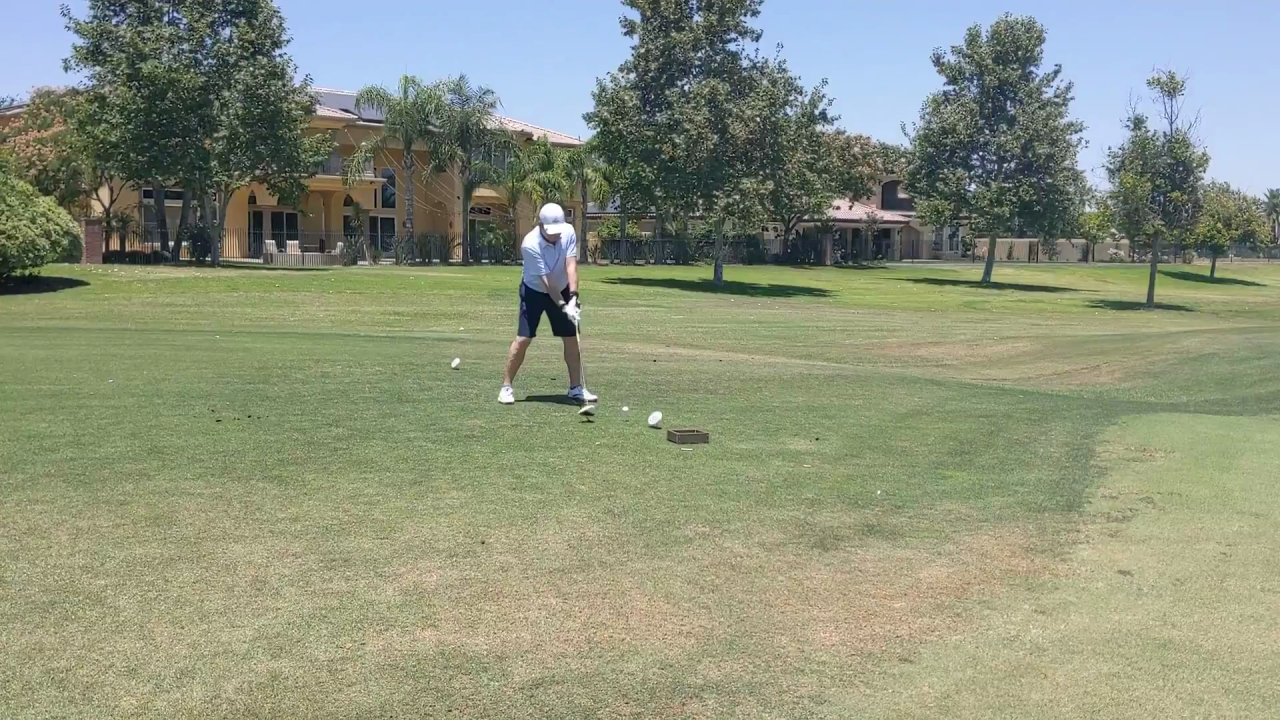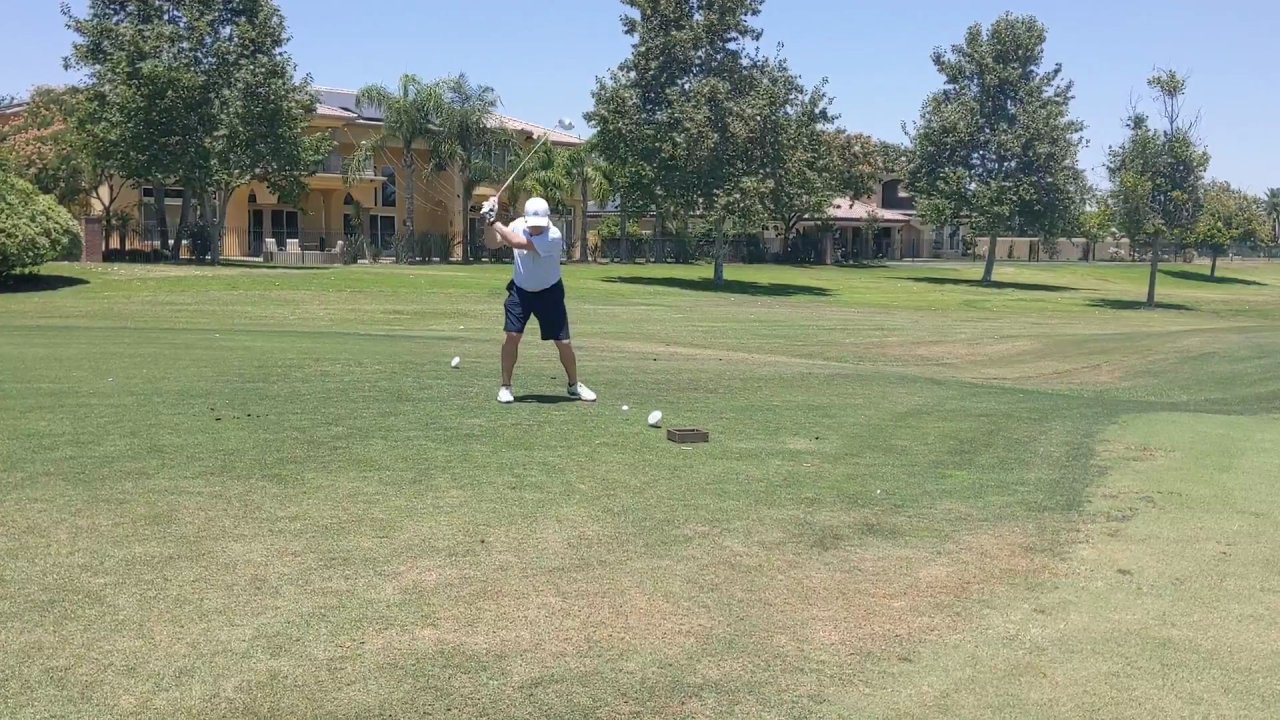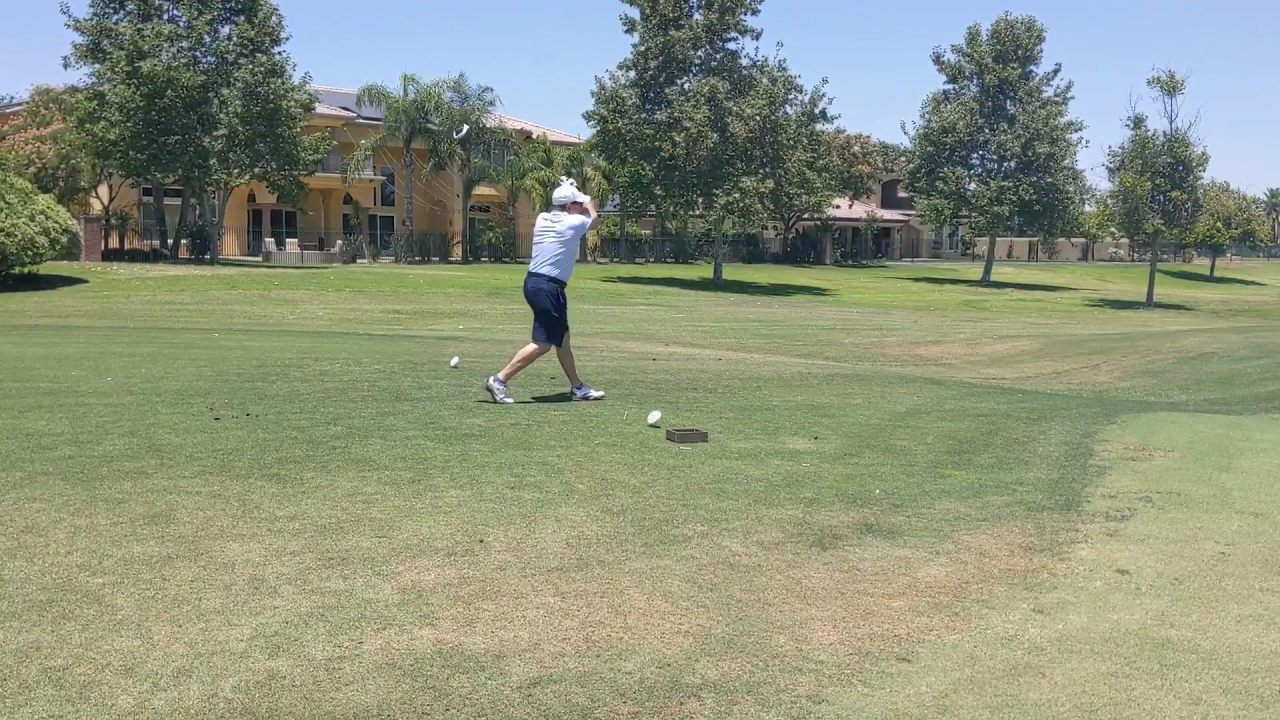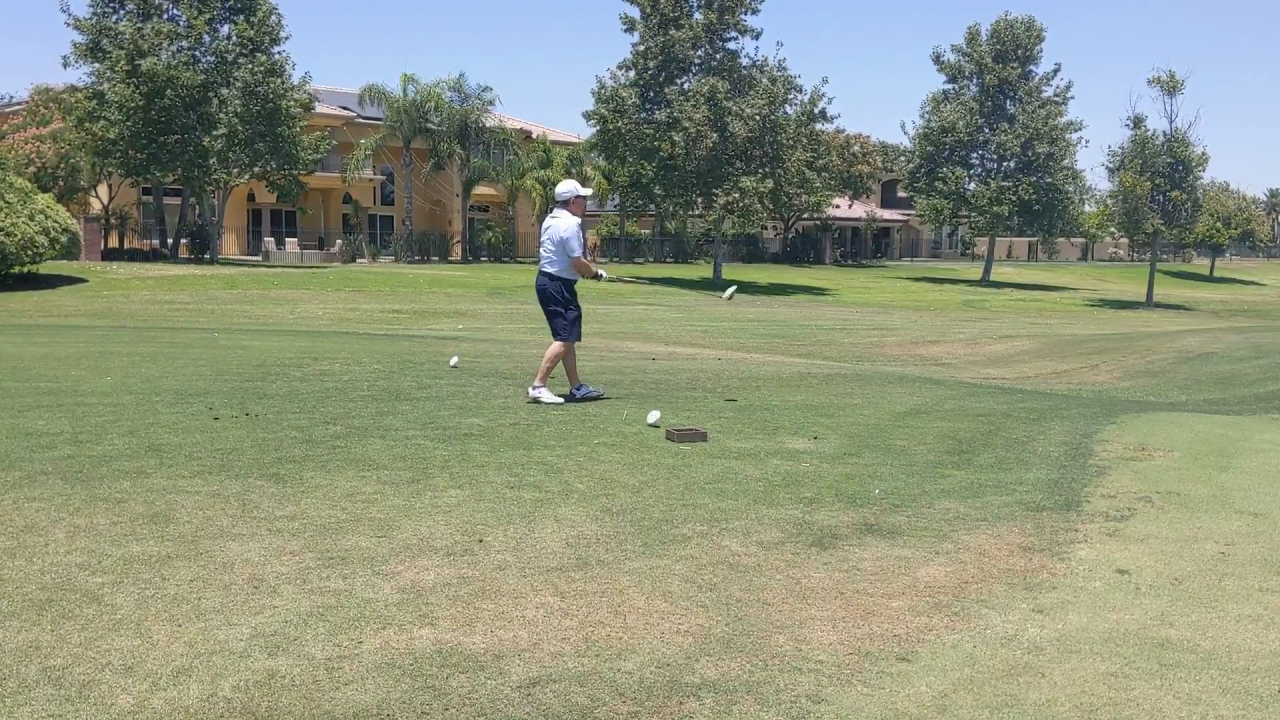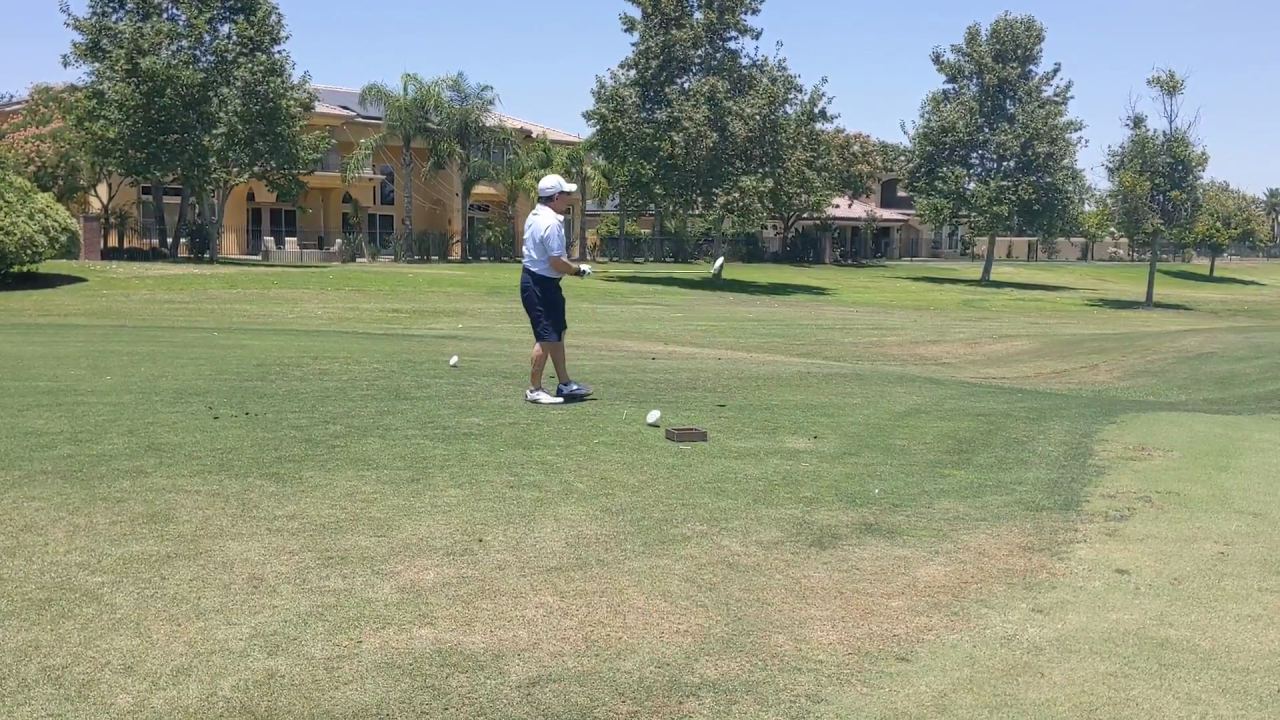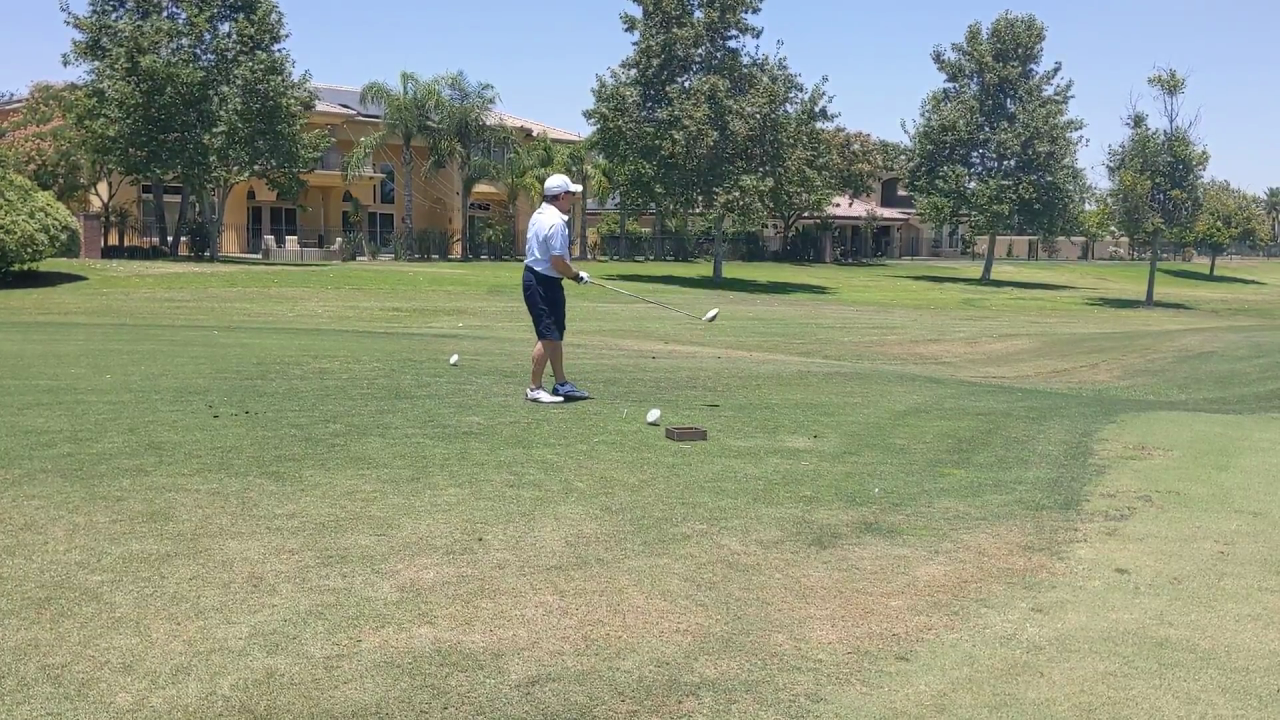
dt=0.7s
person 1, frame 1
left shoulder: (568, 232)
right shoulder: (530, 244)
left elbow: (571, 266)
right elbow: (545, 280)
left wrist: (573, 296)
right wrist: (562, 305)
left hip: (562, 291)
right hip: (534, 292)
left knee: (571, 337)
right knee: (523, 339)
left ankle: (576, 387)
right ankle: (507, 386)
person 1, frame 2
left shoulder: (553, 236)
right shoulder: (518, 225)
left elbow: (515, 242)
right elbow: (493, 244)
left wrist: (492, 222)
right wrist: (490, 218)
left hip: (549, 293)
right hip: (520, 291)
left knee: (563, 343)
right knee: (511, 336)
left ankle: (574, 385)
right ankle: (505, 386)
person 1, frame 3
left shoulder: (543, 219)
right shoulder: (573, 224)
right elbow: (594, 216)
right wrist: (585, 201)
left hip: (536, 283)
right hip: (547, 288)
left knee: (562, 337)
right knee: (542, 343)
left ankle: (577, 387)
right ankle: (500, 380)
person 1, frame 4
left shoulder: (552, 220)
right shoulder: (569, 224)
right elbow: (578, 263)
left wrist: (589, 271)
right wrist: (596, 273)
left hip: (549, 282)
right hip: (557, 286)
left knee: (568, 337)
right knee: (564, 339)
left ankle: (576, 387)
right ankle: (538, 386)
person 1, frame 5
left shoulder: (536, 216)
right shoulder: (551, 222)
right elbow: (557, 262)
left wrist: (572, 267)
right wrist: (579, 269)
left hip: (538, 280)
right hip: (541, 284)
left knee: (556, 334)
right knee: (546, 338)
left ankle: (564, 384)
right ankle: (534, 390)
person 1, frame 6
left shoulder: (540, 215)
right shoulder: (555, 222)
right elbow: (558, 262)
left wrist: (572, 274)
right wrist: (577, 276)
left hip: (537, 278)
right hip: (543, 283)
left knee: (555, 334)
right knee: (548, 336)
left ankle: (561, 384)
right ankle: (534, 388)
